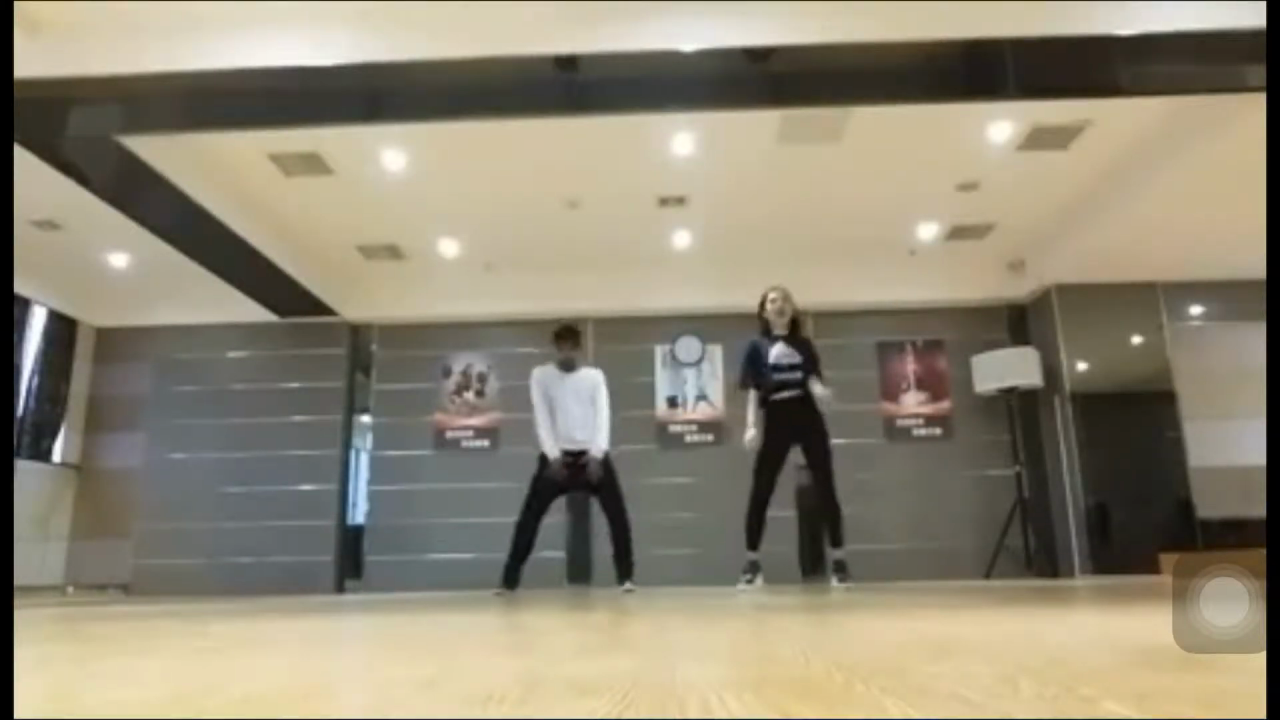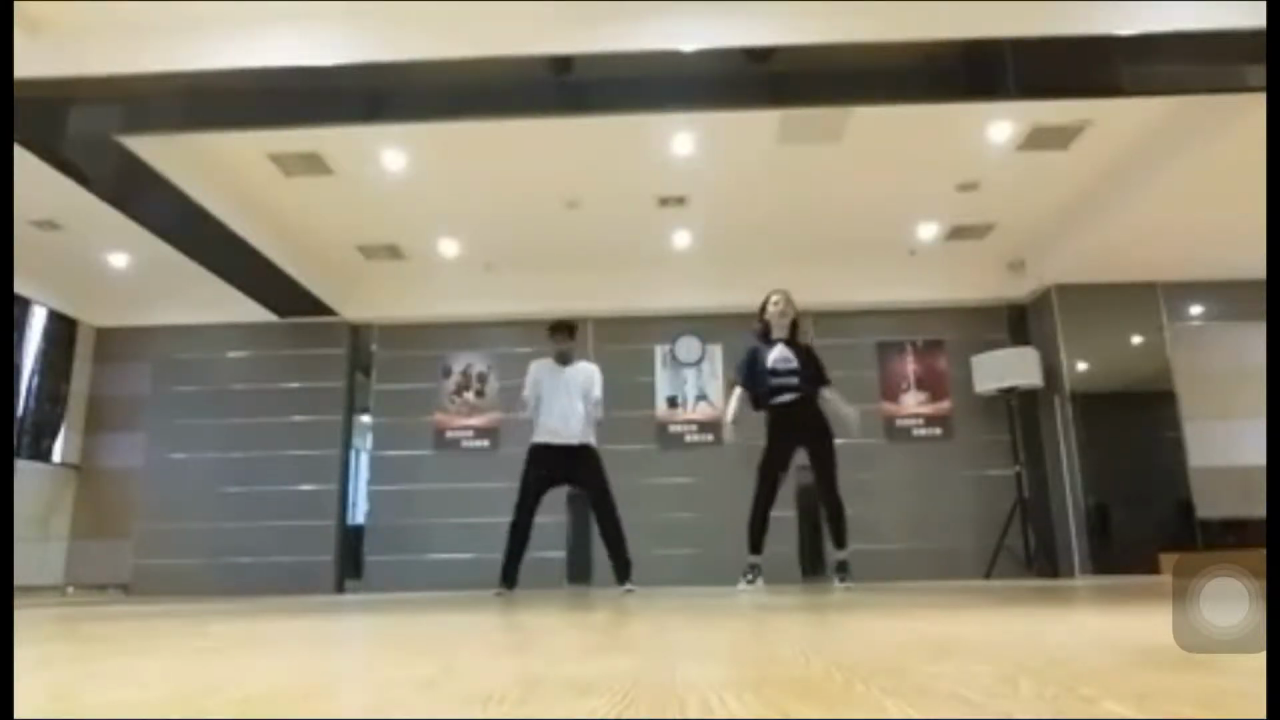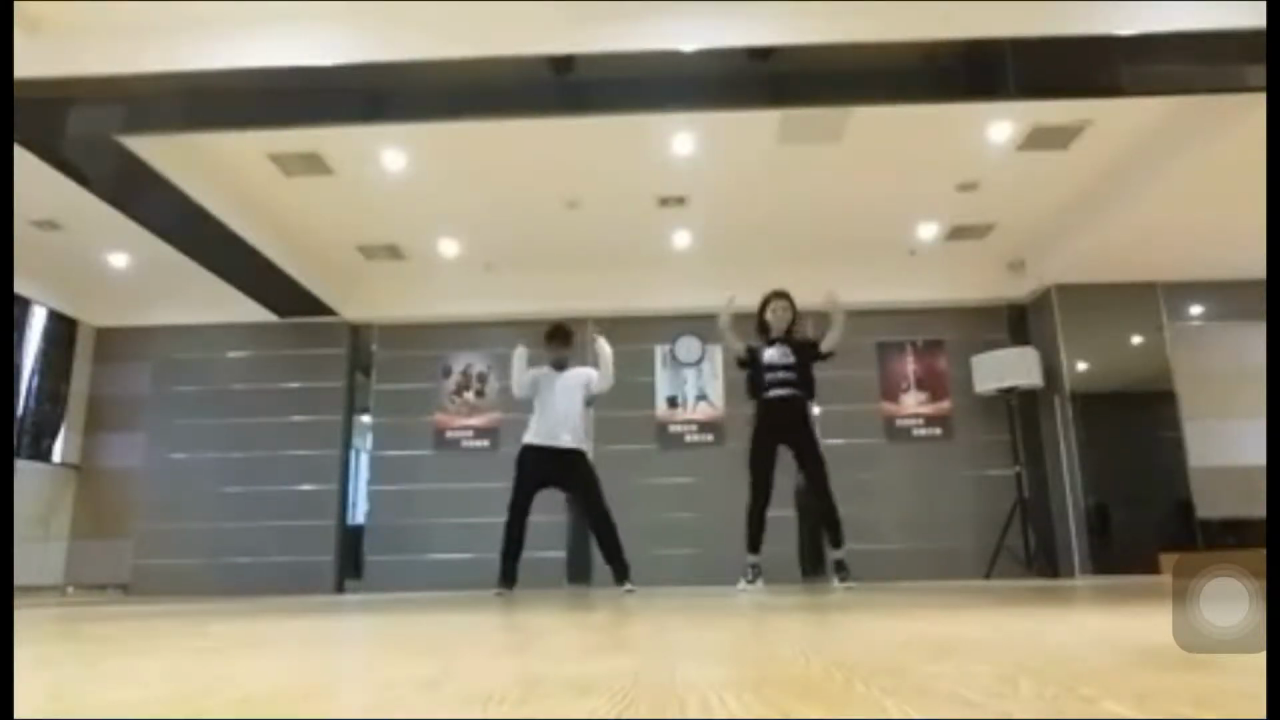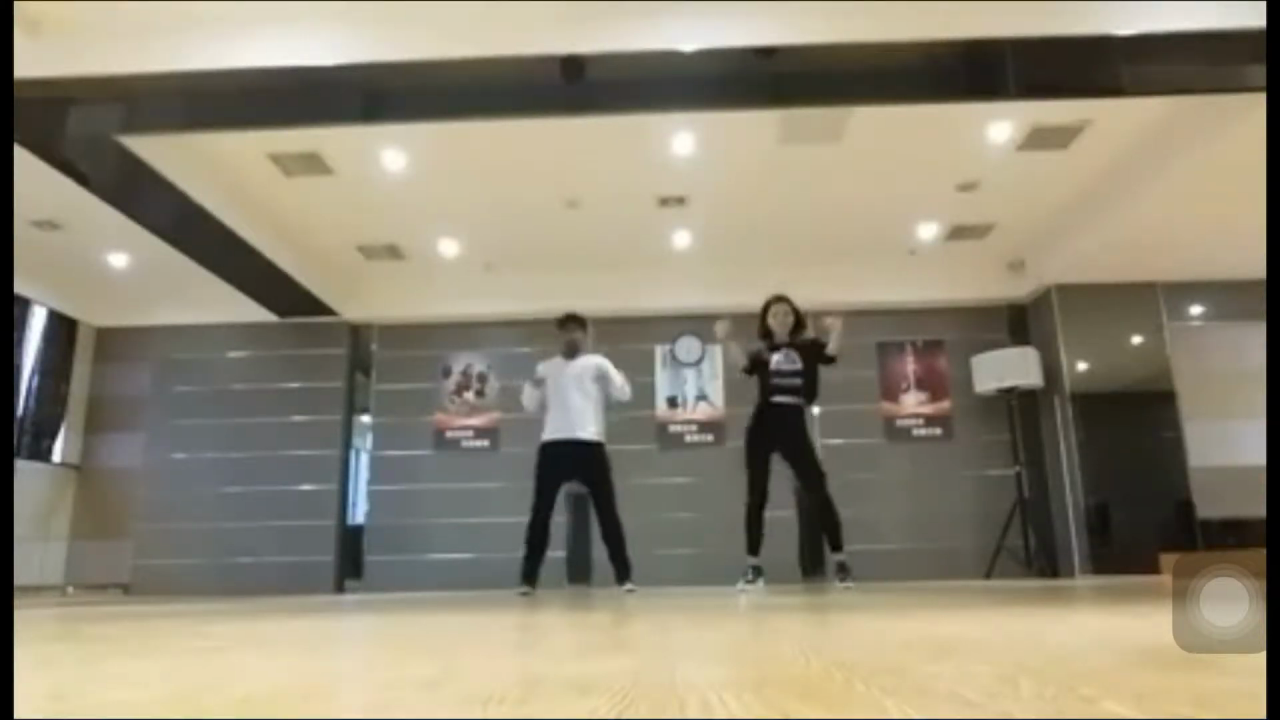
dt=0.5s
person 1, frame 1
left shoulder: (803, 344)
right shoulder: (758, 346)
left elbow: (813, 378)
right elbow: (753, 389)
left wrist: (820, 390)
right wrist: (751, 425)
left hip: (808, 418)
right hip: (776, 421)
left knee: (825, 490)
right knee: (760, 492)
left ankle: (838, 561)
right ankle: (752, 564)
person 1, frame 2
left shoulder: (804, 351)
right shoulder: (757, 350)
left elbow: (823, 387)
right elbow: (742, 387)
left wrist: (846, 410)
right wrist: (729, 416)
left hip: (812, 422)
right hip: (779, 426)
left knee: (829, 492)
right knee: (763, 496)
left ankle: (841, 562)
right ankle: (753, 566)
person 1, frame 3
left shoulder: (801, 346)
right shoulder: (757, 350)
left elbow: (827, 347)
right elbow: (738, 352)
left wrist: (838, 321)
right wrist: (725, 327)
left hip: (798, 422)
right hip: (766, 423)
left knee: (819, 491)
right knee: (759, 495)
left ankle: (839, 562)
right ankle: (753, 566)
person 1, frame 4
left shoulder: (808, 347)
right shoulder: (762, 354)
left elbow: (831, 352)
right elbow: (741, 362)
left wrist: (837, 330)
right wrist: (725, 339)
left hip: (794, 428)
right hip: (763, 427)
left knee: (818, 494)
right knee: (756, 496)
left ankle: (840, 562)
right ankle: (753, 567)
person 2, frame 1
left shoulder: (595, 376)
right shoulder: (541, 375)
left elbow: (602, 416)
right elbow: (542, 417)
left wrist: (598, 453)
right wrist: (553, 455)
left hip: (593, 455)
right hip: (556, 455)
left knee: (618, 513)
right knee: (530, 515)
left ankle: (625, 575)
right ankle: (510, 578)
person 2, frame 2
left shoulder: (590, 370)
right shoulder: (538, 368)
left elbow: (594, 413)
right elbow: (530, 407)
left wrist: (597, 408)
right wrist: (526, 403)
left hip: (581, 448)
right hip: (545, 448)
left knee: (606, 509)
right knee: (523, 512)
left ankle: (624, 575)
right ankle: (508, 578)
person 2, frame 3
left shoulder: (584, 375)
right shoulder: (537, 376)
left elbow: (605, 384)
right elbow: (519, 391)
left wrist: (602, 348)
right wrist: (520, 355)
left hip: (571, 453)
right hip: (535, 451)
left knee: (598, 513)
right knee: (517, 512)
left ankle: (622, 575)
right ankle: (507, 577)
person 2, frame 4
left shoulder: (597, 364)
right shoulder: (546, 368)
left elbow: (623, 394)
right elbow: (532, 405)
left wrist: (610, 377)
right wrist: (532, 388)
left hip: (589, 444)
right hip: (554, 445)
left knee: (606, 510)
right knee: (541, 510)
left ankle: (623, 575)
right ankle: (529, 577)
